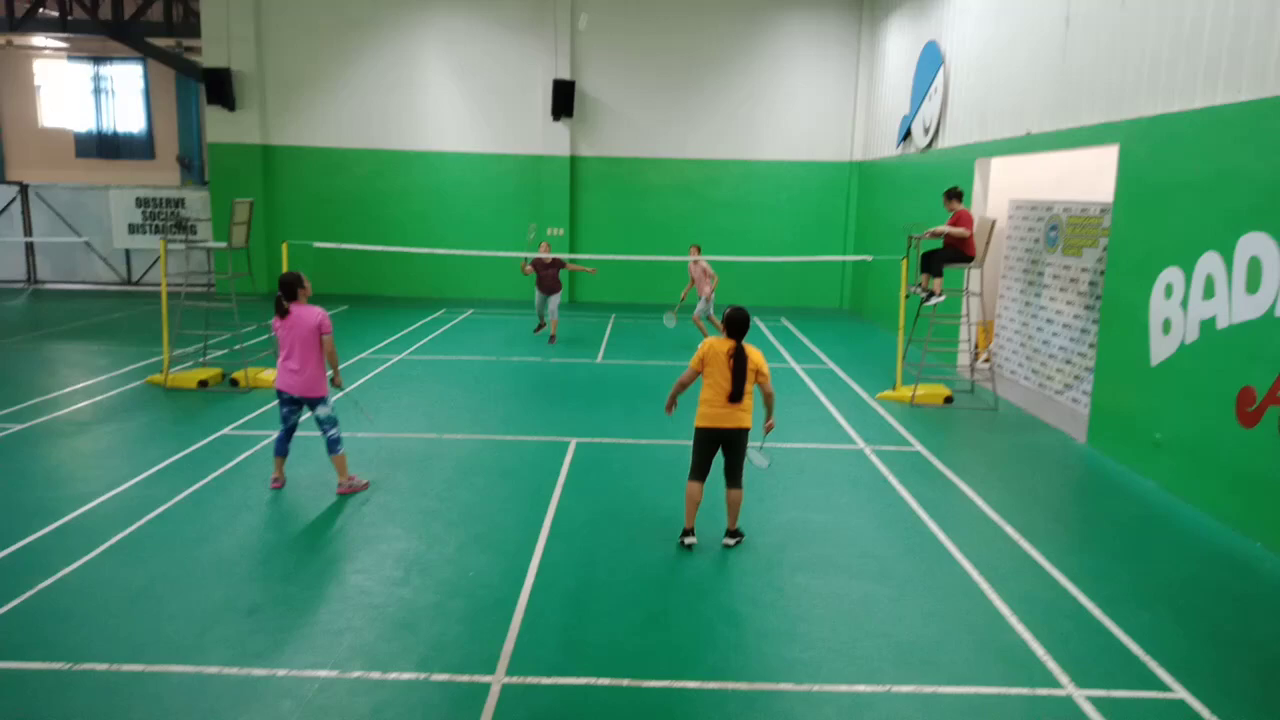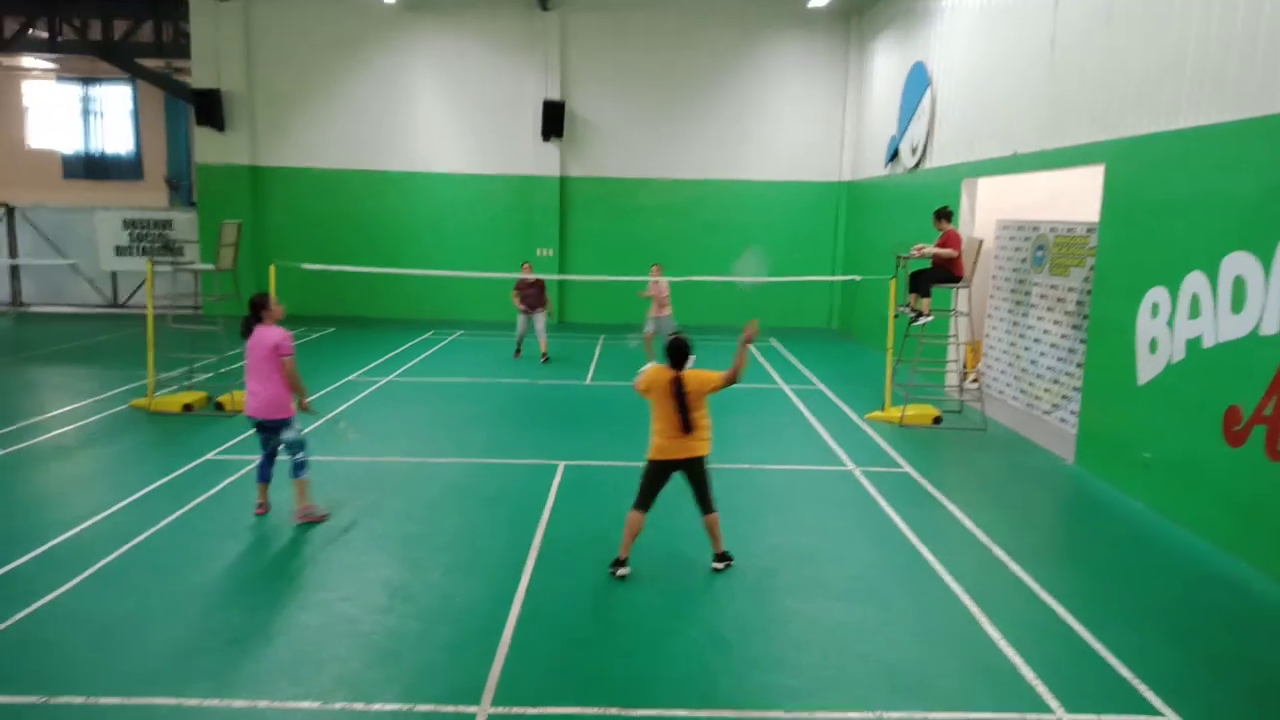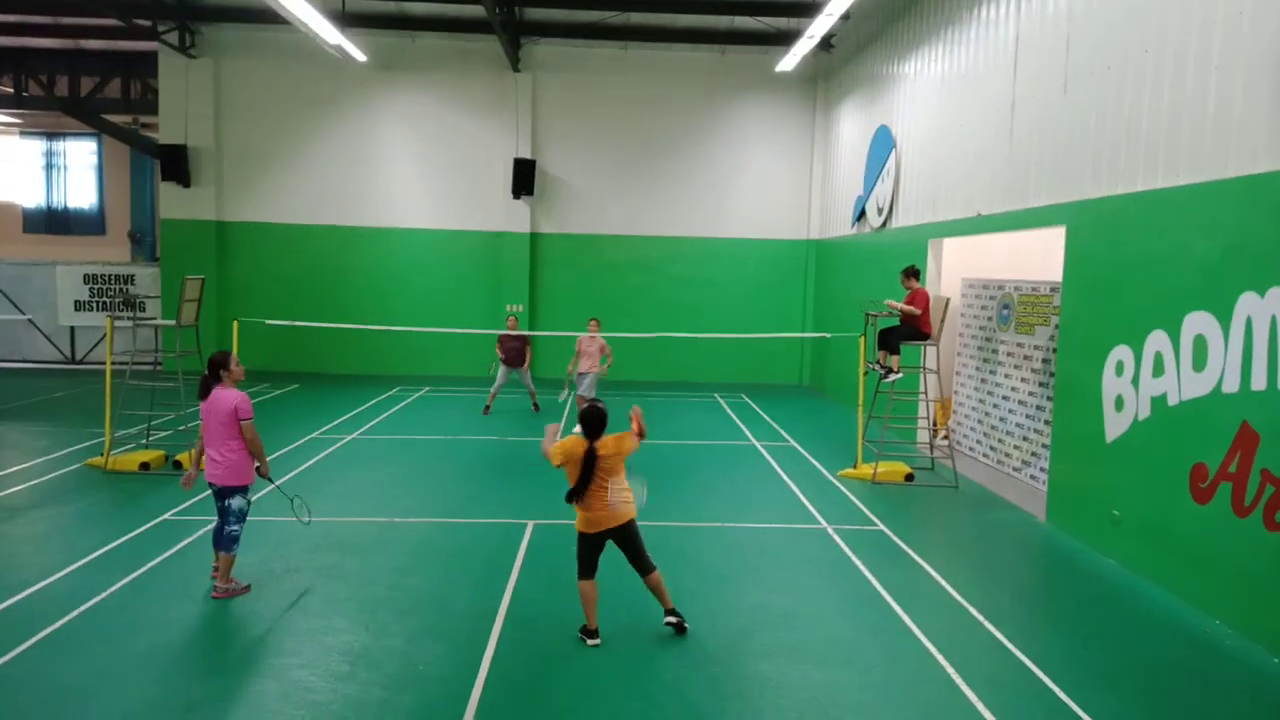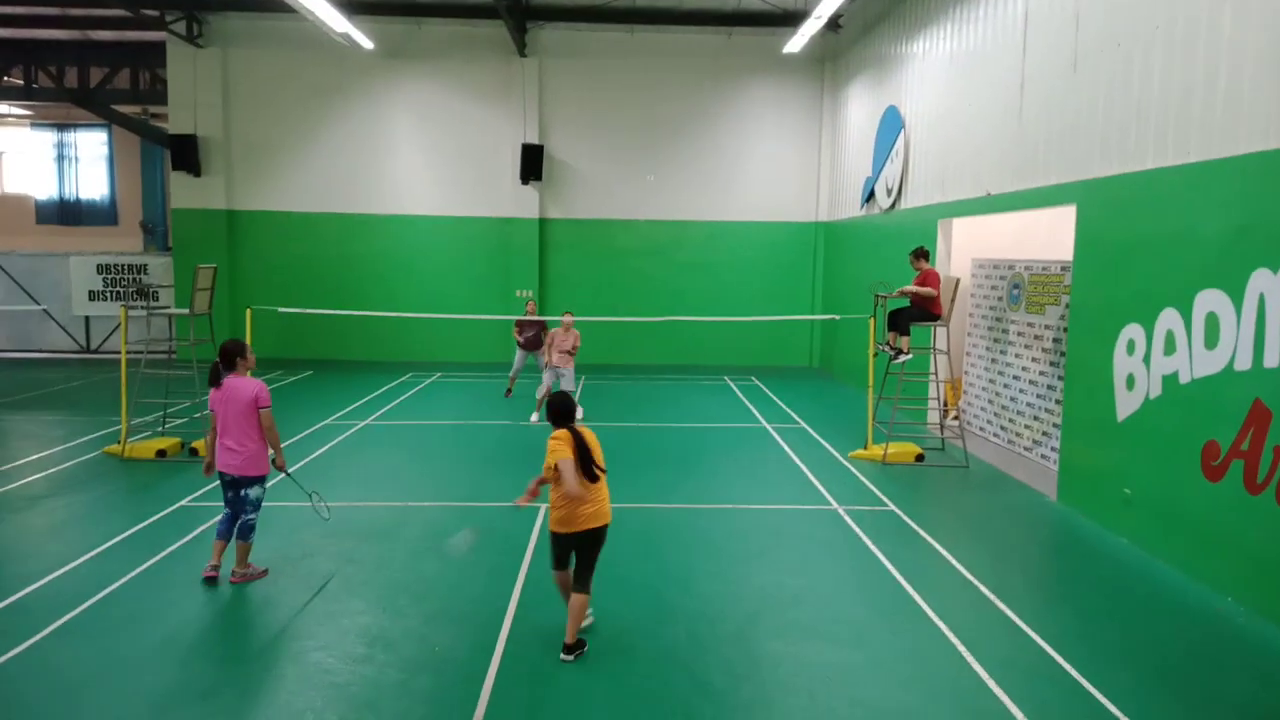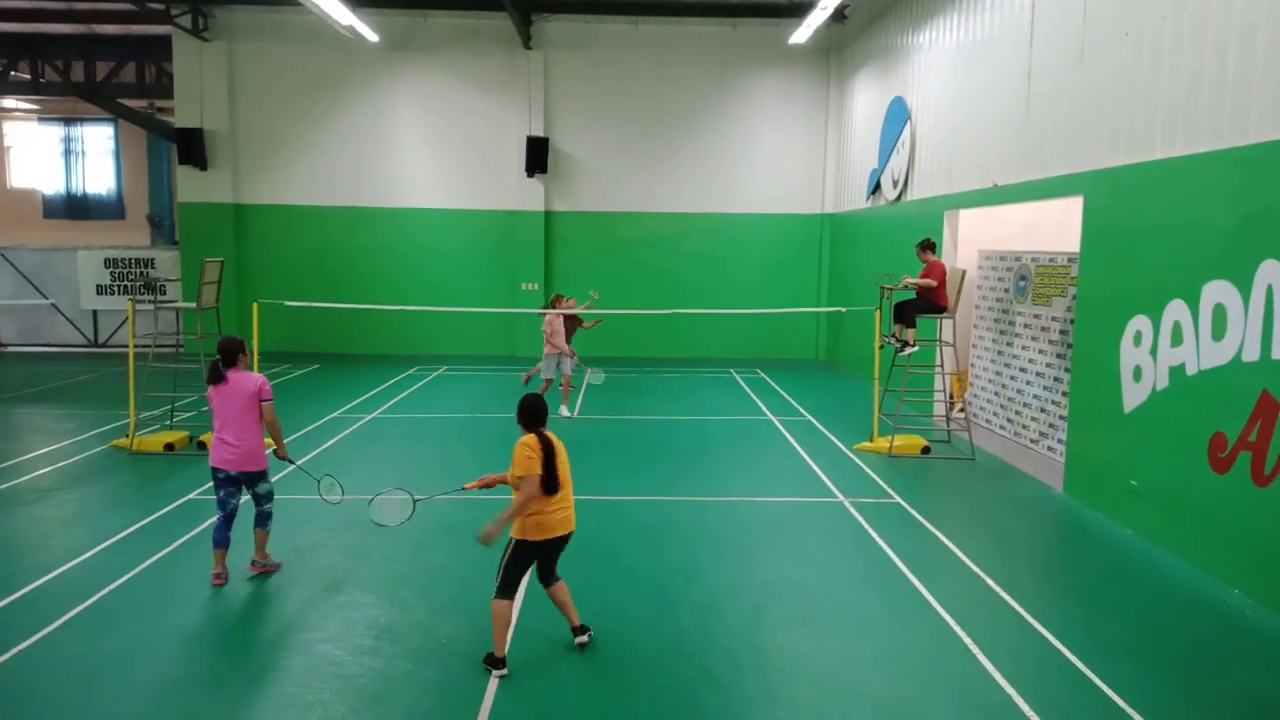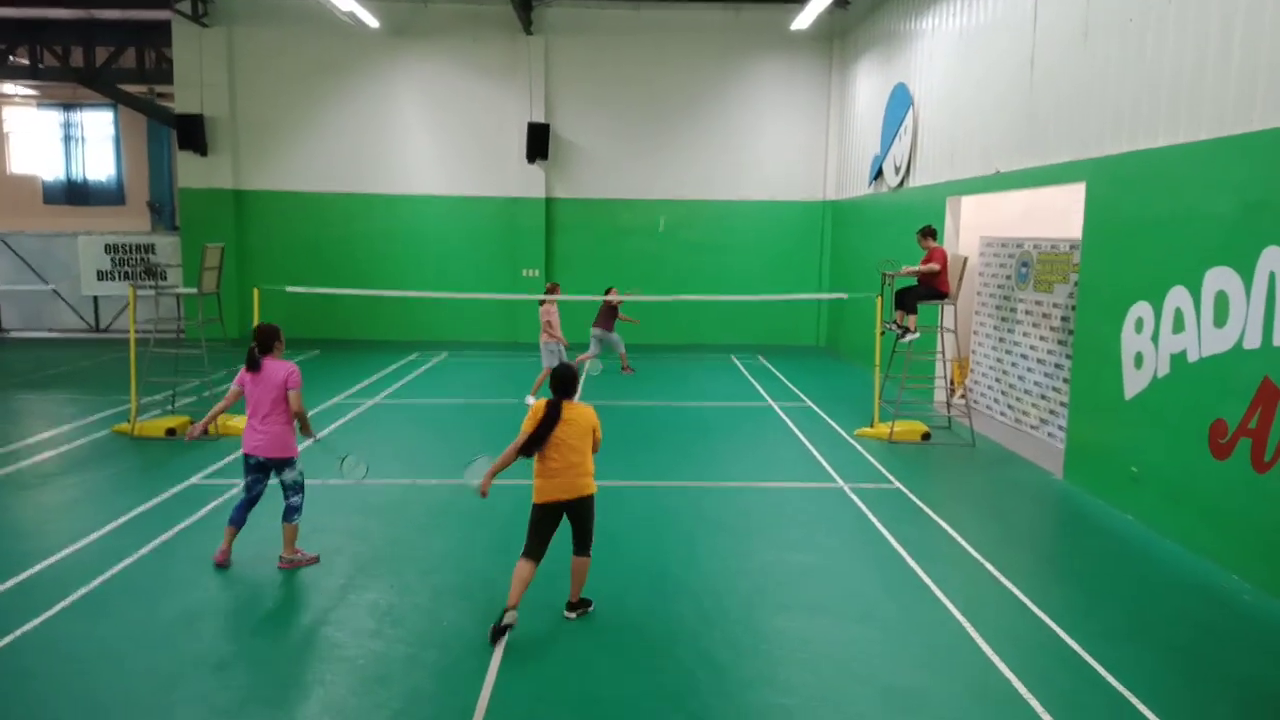
dt=0.4s
person 1, frame 1
left shoulder: (709, 346)
right shoulder: (754, 355)
left elbow: (687, 378)
right elbow: (767, 392)
left wrist: (671, 398)
right wrist: (769, 417)
left hip: (707, 422)
right hip: (738, 425)
left knee: (697, 476)
right knee: (734, 479)
left ankle: (688, 531)
right ankle: (732, 531)
person 1, frame 2
left shoulder: (654, 376)
right shoulder: (699, 380)
left elbow: (639, 385)
right elbow: (734, 377)
right wrist: (744, 346)
left hip: (662, 453)
right hip: (694, 453)
left knee: (641, 505)
right knee: (706, 505)
left ankle: (622, 560)
right ankle: (719, 555)
person 1, frame 3
left shoulder: (570, 445)
right shoulder: (615, 444)
left elbow: (549, 453)
right elbow: (640, 435)
left wrist: (551, 433)
right wrist: (638, 420)
left hip: (590, 524)
right hip: (622, 518)
left knee: (586, 574)
right knee: (644, 566)
left ankle: (591, 630)
right ankle: (670, 613)
person 1, frame 4
left shoulder: (560, 440)
right shoulder: (586, 434)
left elbow: (568, 473)
left wrist: (570, 488)
right wrist: (539, 482)
left hip: (566, 522)
right hip: (598, 520)
left knee: (560, 565)
right knee: (583, 579)
left ankle: (580, 612)
right ankle: (570, 644)
person 1, frame 5
left shoulder: (527, 445)
right shoulder: (552, 441)
left elbow: (529, 494)
left wrist: (498, 525)
right wrist: (499, 478)
left hip: (531, 531)
right hip: (563, 525)
left knee: (504, 590)
right knee: (549, 577)
left ankle: (498, 659)
right ankle: (578, 628)
person 1, frame 6
left shoulder: (538, 409)
right shoulder: (588, 413)
left elbow: (517, 447)
left wrist: (489, 475)
left hip: (546, 494)
right hip: (581, 491)
left knee: (530, 555)
right knee: (582, 547)
left ankle: (509, 610)
right ankle: (575, 603)
person 2, frame 1
left shoulder: (279, 318)
right shoulder: (318, 315)
right elbow: (329, 351)
right wrist: (336, 375)
left hip: (285, 385)
right hip: (313, 386)
left knee: (286, 429)
right knee: (331, 430)
left ankle: (277, 476)
right ankle: (345, 481)
person 2, frame 2
left shoulder: (252, 336)
right shoulder: (281, 336)
right elbow: (290, 373)
right wrist: (303, 398)
left hip: (254, 408)
right hip: (277, 409)
left knee: (268, 454)
right knee: (298, 453)
left ankle: (261, 501)
right ankle: (305, 507)
person 2, frame 3
left shoulder: (208, 399)
right shoulder: (240, 398)
left elbow: (202, 437)
right elbow: (250, 438)
left wrist: (195, 467)
right wrist: (263, 463)
left hip: (214, 474)
right hip: (237, 475)
left knee: (223, 521)
right knee: (234, 526)
left ankle: (218, 566)
right ankle: (223, 584)
person 2, frame 4
left shoulder: (216, 390)
right shoulder: (257, 388)
left elbow: (213, 428)
right elbow: (268, 427)
left wrist: (209, 456)
right wrist: (279, 455)
left hip: (225, 464)
right hip: (253, 465)
left knee: (230, 512)
right knee: (248, 516)
left ankle: (213, 564)
right ankle: (241, 569)
person 2, frame 5
left shoulder: (213, 387)
right shoulder: (258, 381)
right elbow: (270, 420)
right wrist: (281, 447)
left hip: (221, 461)
right hip: (252, 460)
left knee: (224, 515)
right knee: (265, 505)
left ankle: (219, 570)
right ankle: (260, 560)
person 2, frame 6
left shoulder: (247, 371)
right shoulder: (289, 370)
left elbow: (226, 401)
right elbow: (297, 408)
left wrist: (203, 424)
right wrist: (307, 428)
left hip: (253, 446)
right hip: (281, 448)
left knee: (250, 496)
right knee: (294, 496)
left ankle: (224, 550)
right ankle: (289, 554)
